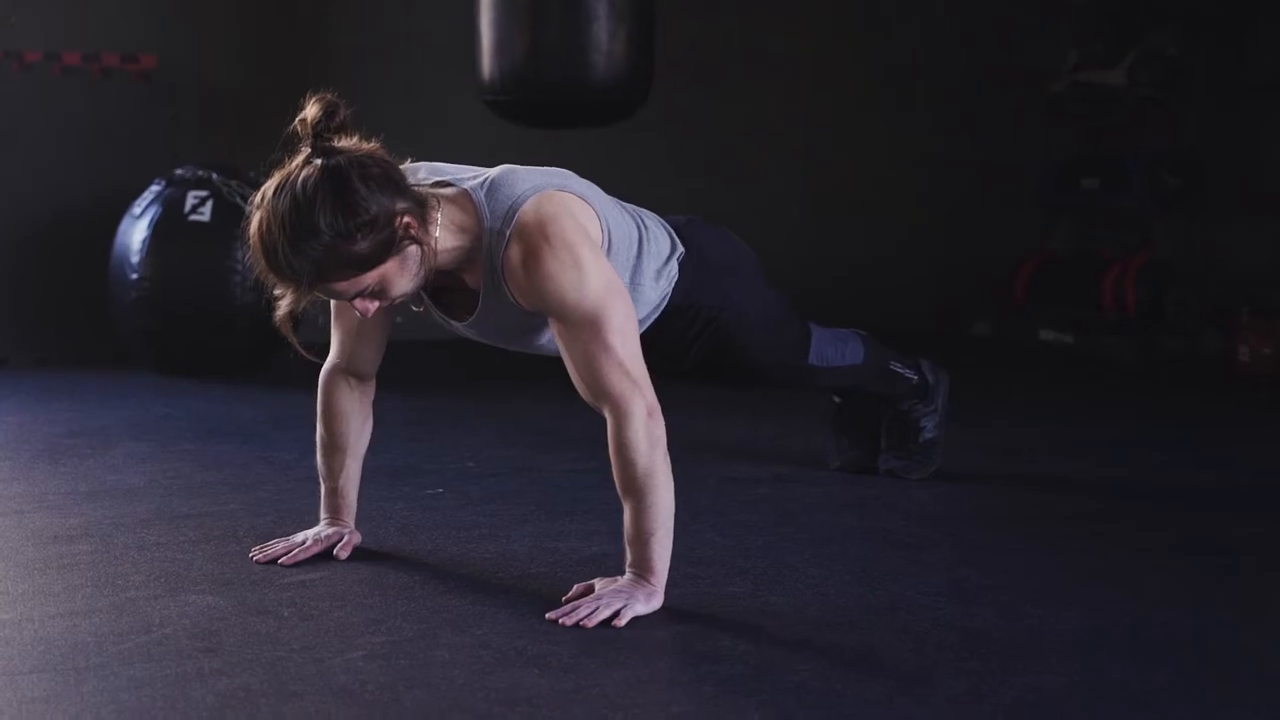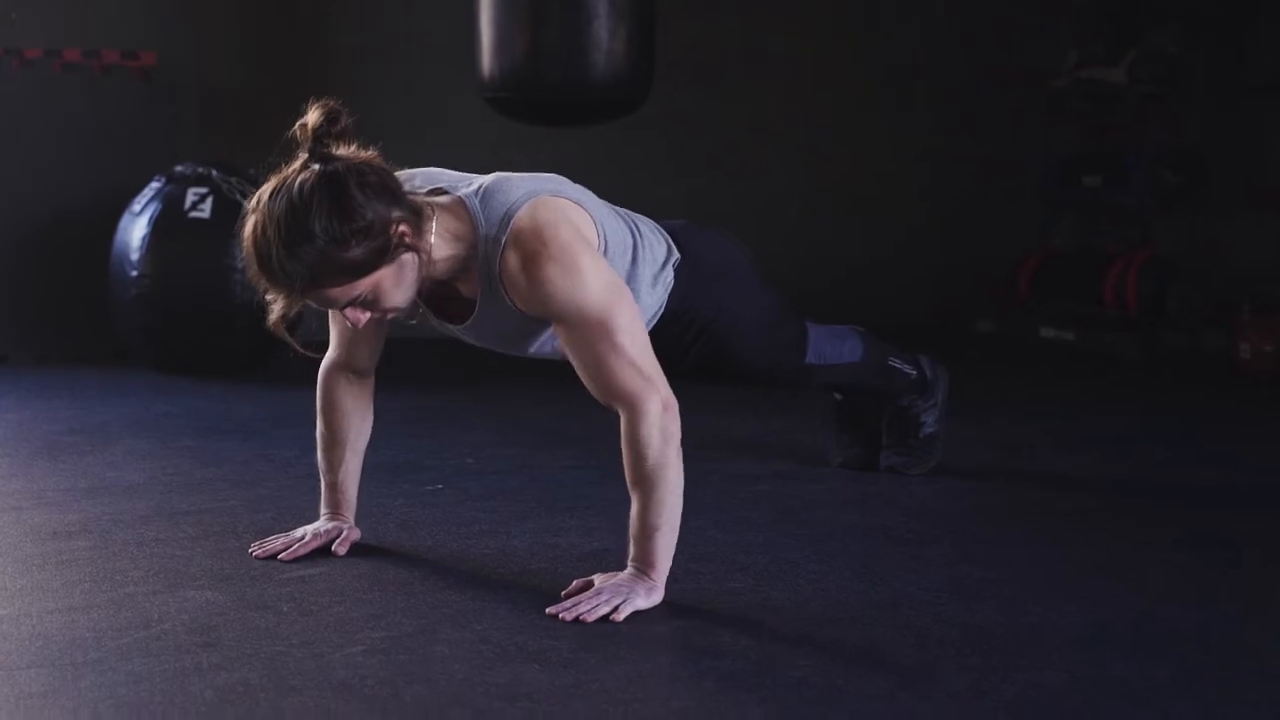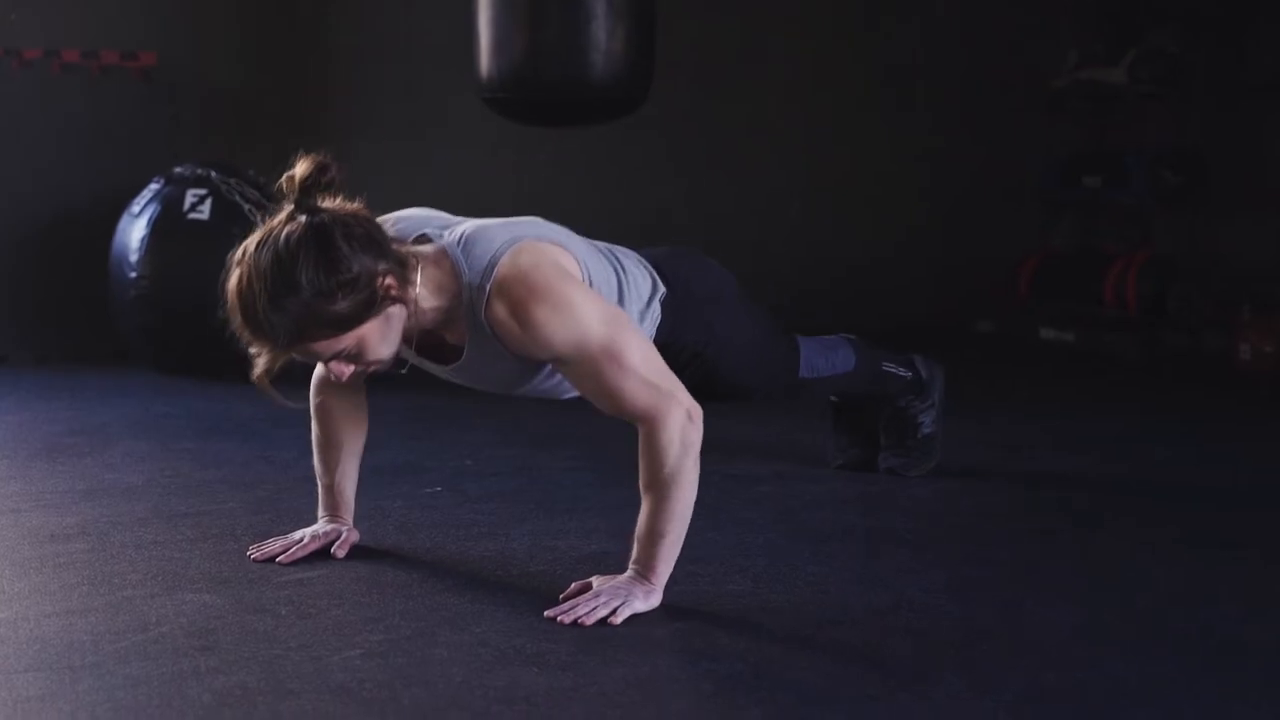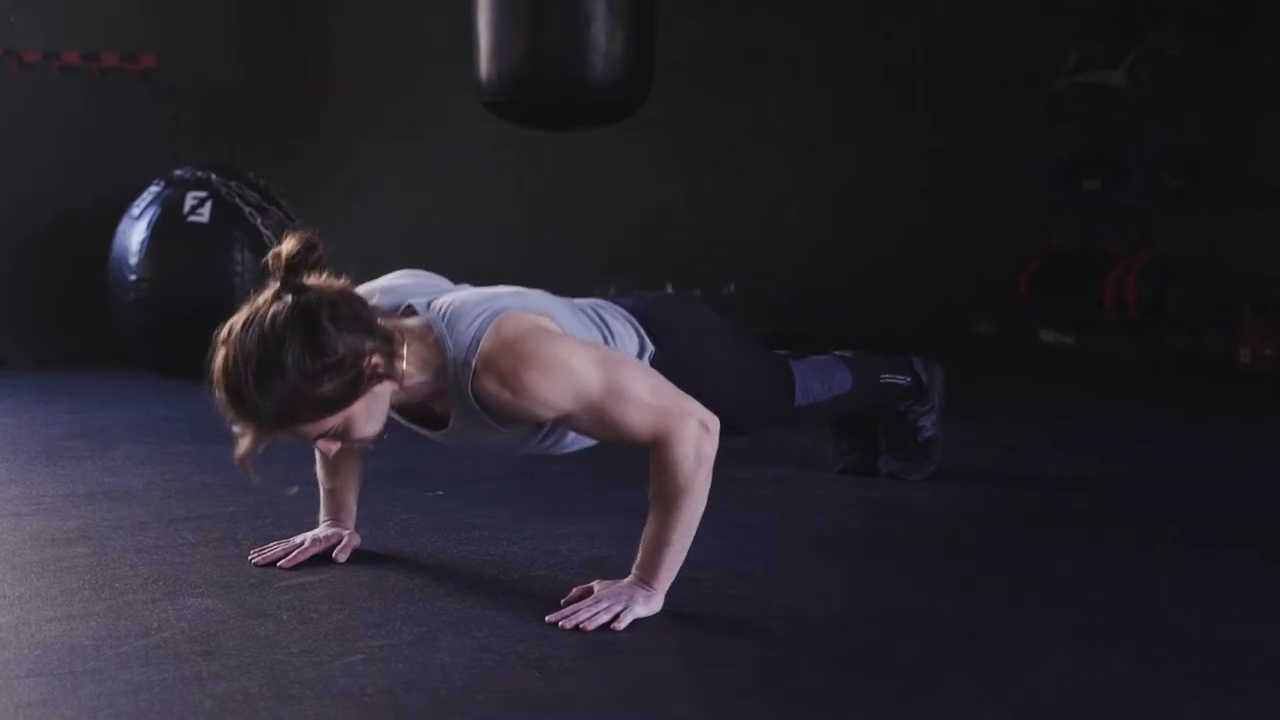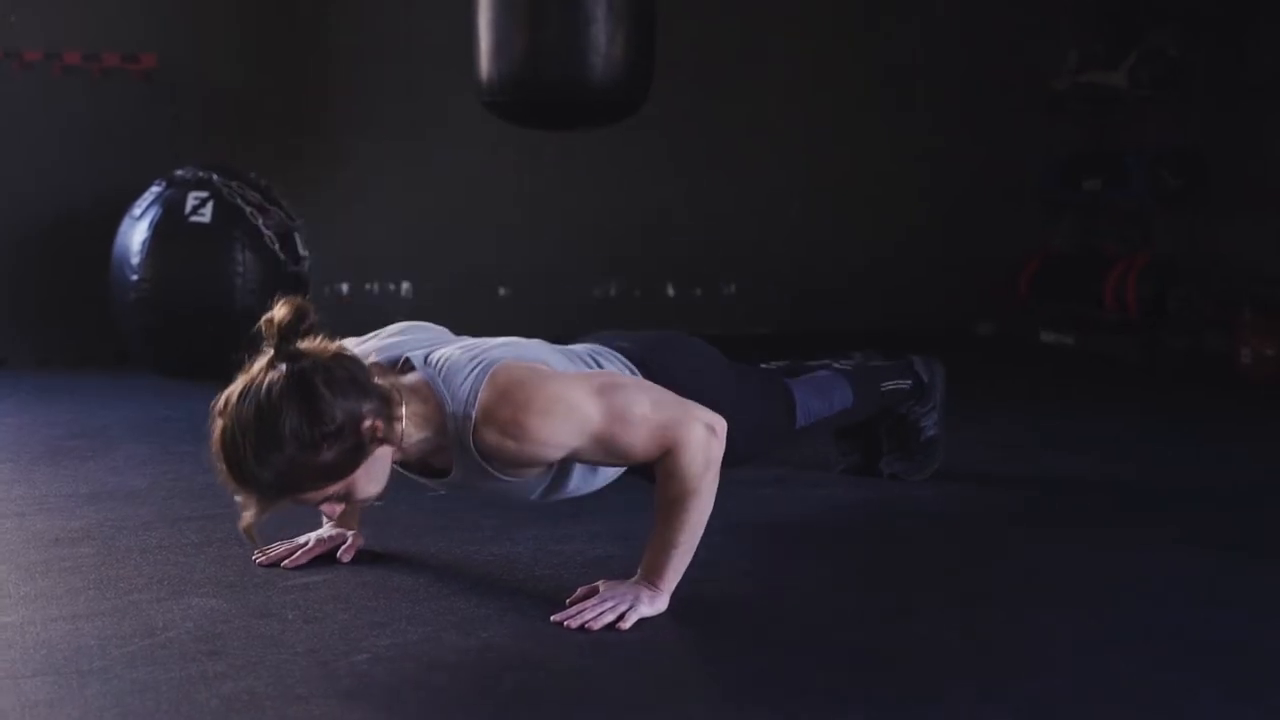
dt=0.3s
person 1, frame 1
left shoulder: (539, 242)
right shoulder: (376, 228)
left elbow: (632, 410)
right elbow: (348, 374)
left wrist: (647, 580)
right wrist: (337, 517)
left hip: (690, 283)
right hip: (626, 306)
left knee: (800, 357)
right knee: (796, 365)
left ankle: (912, 386)
right ankle: (862, 413)
person 1, frame 2
left shoulder: (535, 247)
right shoulder: (374, 231)
left elbow: (649, 405)
right elbow: (346, 371)
left wrist: (648, 575)
right wrist: (338, 513)
left hip: (685, 285)
right hip: (620, 296)
left knee: (796, 354)
right knee: (793, 366)
left ankle: (911, 380)
right ankle: (864, 405)
person 1, frame 3
left shoulder: (522, 293)
right shoulder: (362, 271)
left elbow: (673, 415)
right elbow: (333, 389)
left wrist: (647, 580)
right wrist: (335, 515)
left hip: (674, 310)
right hip: (609, 315)
left knee: (790, 368)
right knee: (795, 373)
left ankle: (906, 381)
right ankle: (858, 401)
person 1, frame 4
left shoulder: (506, 363)
right shoulder: (351, 328)
left elbow: (691, 431)
left wrist: (648, 586)
right wrist: (337, 518)
left hip: (663, 350)
right hip: (598, 341)
left knee: (784, 389)
right knee: (787, 392)
left ankle: (905, 385)
right ankle: (860, 399)
person 1, frame 5
left shoulder: (507, 412)
right shoulder: (348, 379)
left elbow: (700, 433)
left wrist: (654, 586)
right wrist: (343, 526)
left hip: (664, 387)
right hip: (593, 369)
left knee: (785, 408)
right knee: (781, 400)
left ankle: (906, 384)
right ankle: (844, 376)
